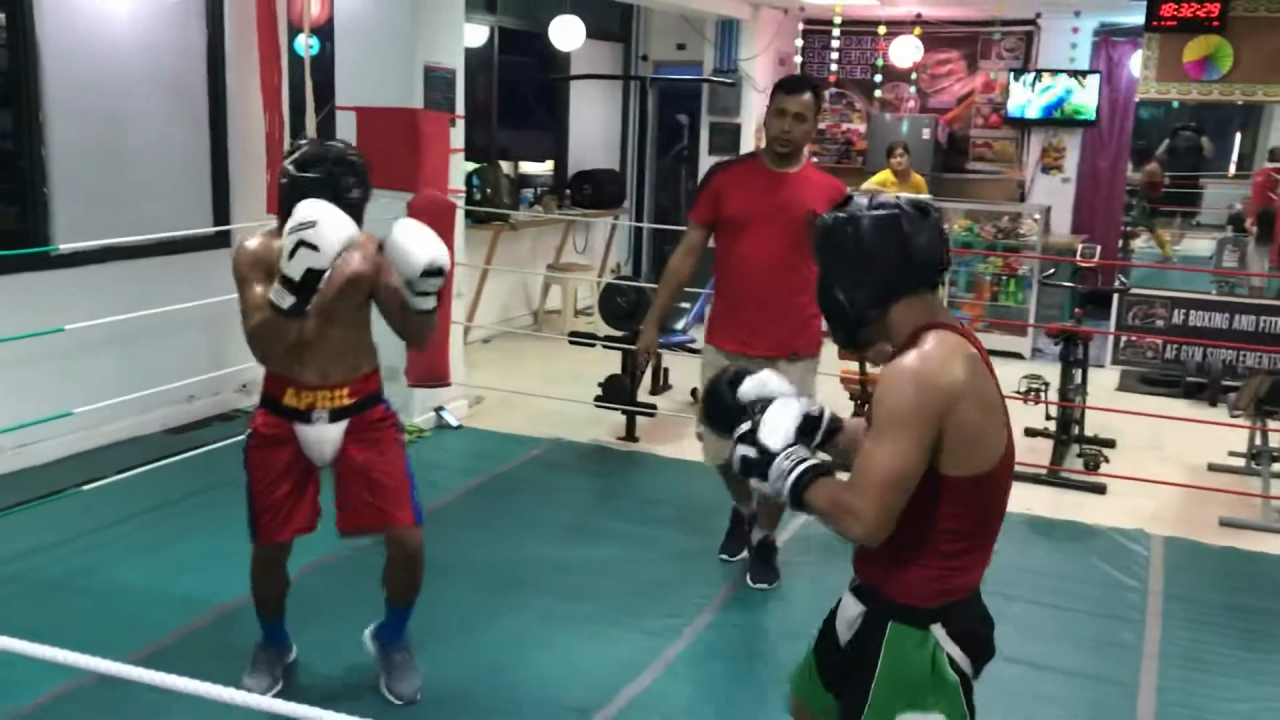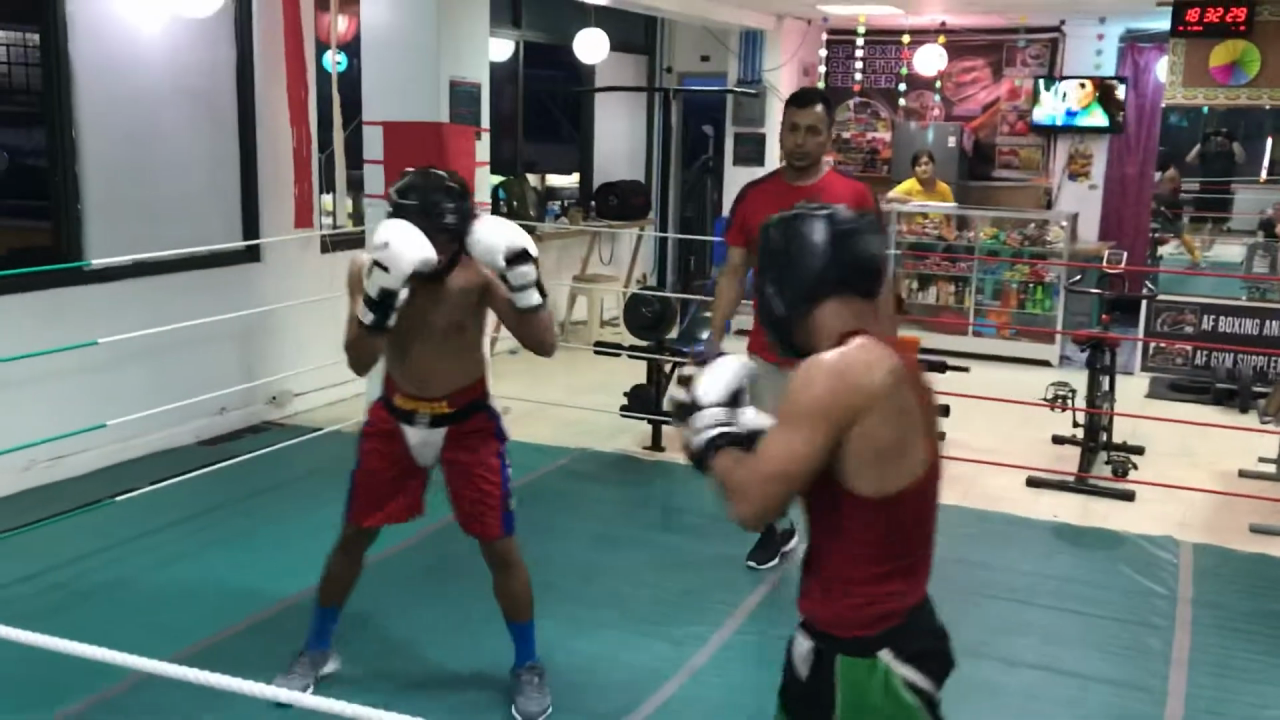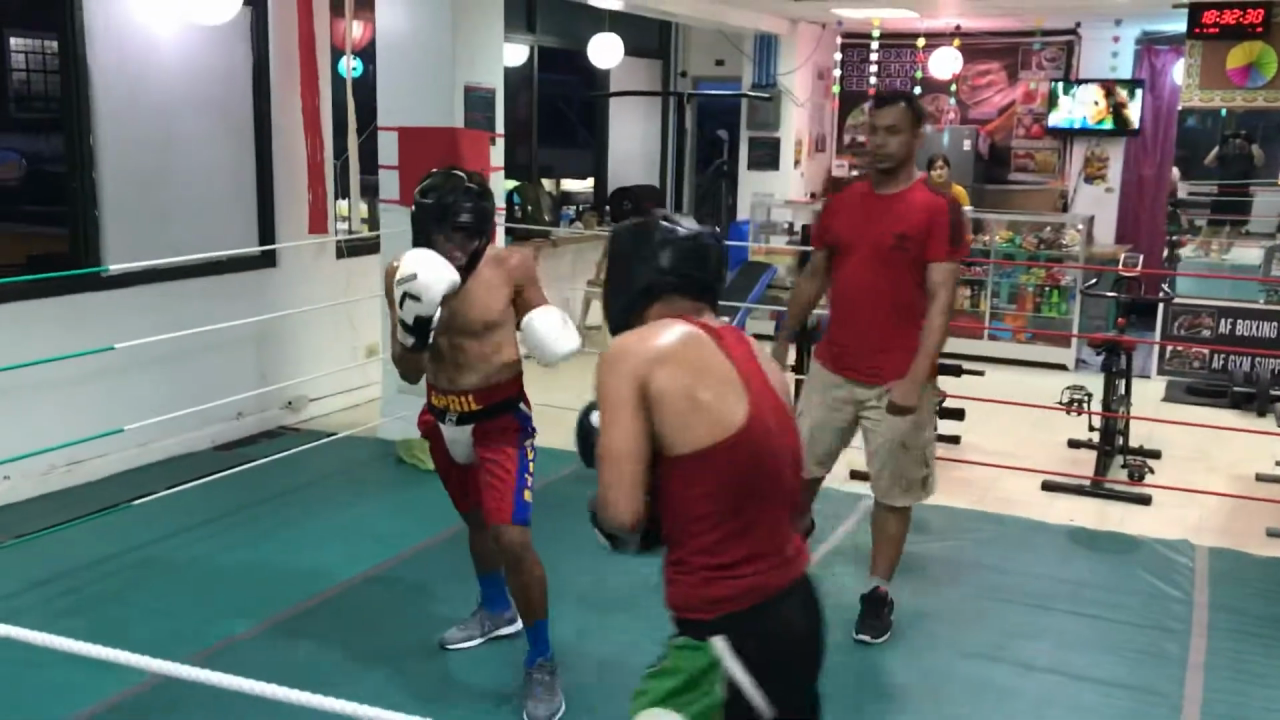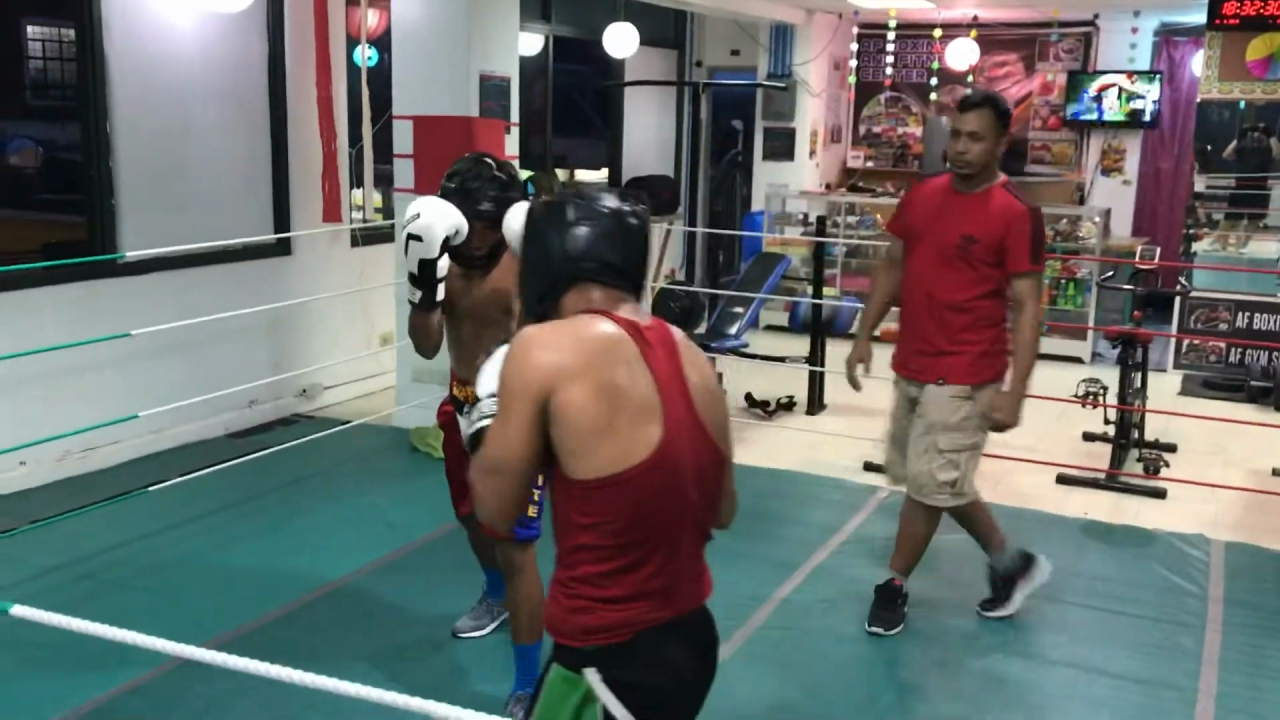
dt=0.4s
person 1, frame 1
left shoulder: (370, 253)
right shoulder: (257, 255)
left elbow: (418, 335)
right elbow: (265, 348)
left wrist: (422, 289)
right wrist: (295, 280)
left hip: (363, 414)
right hip: (284, 419)
left knee: (406, 543)
right knee: (269, 548)
left ankle: (392, 639)
right ankle: (274, 645)
person 1, frame 2
left shoulder: (479, 271)
right shoulder: (371, 268)
left elbow: (545, 343)
right elbow: (359, 362)
left wrist: (526, 281)
right wrist: (380, 296)
left hip: (468, 422)
right hip: (395, 419)
left knee: (501, 548)
right knee: (354, 538)
left ankle: (527, 666)
right ankle: (317, 648)
person 1, frame 3
left shoulder: (513, 268)
right shoulder: (407, 278)
left elbow: (548, 325)
right elbow: (409, 371)
left wrist: (559, 338)
right wrist: (413, 322)
left hip: (500, 418)
right hip: (442, 417)
left knee: (512, 539)
right knee: (476, 521)
left ankle: (543, 666)
right ankle: (496, 610)
person 1, frame 4
right shoulder: (445, 261)
right elbow: (427, 345)
right wrist: (424, 273)
right hip: (463, 409)
left knee: (516, 547)
right knee: (472, 518)
right ankle: (496, 594)
person 2, frame 1
left shoulder: (831, 193)
right shoulder: (725, 177)
right elbow: (689, 251)
right wrist: (653, 321)
left hip: (792, 352)
right hip: (726, 344)
right knee: (722, 451)
left ankle: (765, 538)
right ankle: (743, 512)
person 2, frame 2
left shoulder: (856, 197)
right shoulder: (754, 196)
right elbow: (732, 273)
right wrist: (716, 340)
right hip: (771, 353)
right ankle: (778, 527)
person 2, frame 3
left shoulder: (937, 209)
right shoulder: (840, 201)
left elbow: (941, 298)
right elbow: (814, 276)
left wrist: (917, 379)
right wrist: (783, 339)
left hip: (895, 379)
right hip: (832, 367)
left knee: (894, 488)
right knee: (803, 460)
left ankle: (878, 592)
person 2, frame 4
left shoulder: (1016, 214)
right shoulder: (920, 194)
left elbow: (1025, 307)
right elbow: (891, 269)
left wrist: (1013, 391)
right wrist: (863, 338)
left hip: (962, 375)
right hip: (913, 366)
left knee: (928, 485)
right knee: (938, 481)
left ankle: (894, 587)
right ankle: (1013, 561)
person 3, frame 1
left shoulder: (922, 371)
right shoulder: (942, 352)
left elbow: (863, 519)
left wrist: (785, 462)
right wrist: (797, 419)
left hip: (916, 630)
right hip: (881, 603)
person 3, frame 2
left shoulder: (836, 374)
right shoulder: (885, 363)
left elbow: (752, 502)
left wrist: (707, 422)
right wrist: (749, 426)
left hip: (868, 651)
person 3, frame 3
left shoulder: (634, 352)
right shoulder: (749, 353)
left elbow: (622, 511)
left wrist: (605, 452)
left hip: (731, 635)
right hip: (793, 614)
person 3, frame 4
left shoulder: (544, 351)
right shoulder: (689, 354)
left elbow: (495, 507)
left wrist: (488, 413)
left hip: (611, 664)
right hip: (689, 640)
